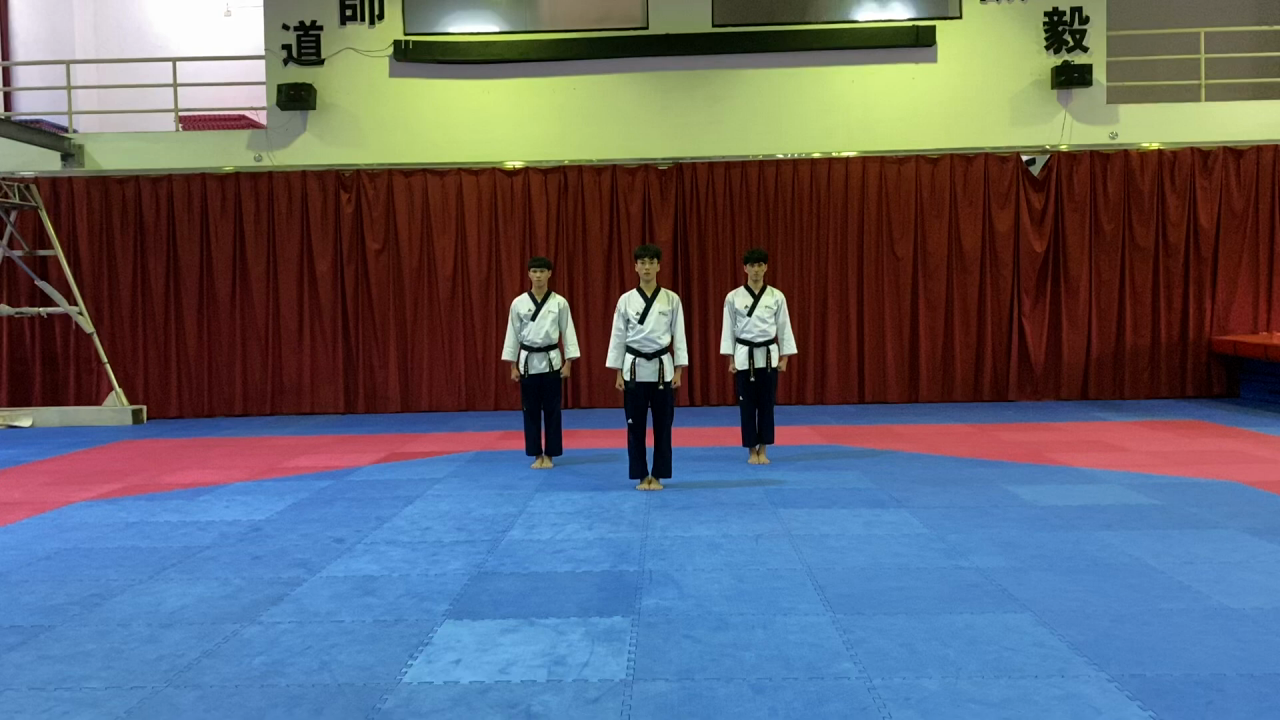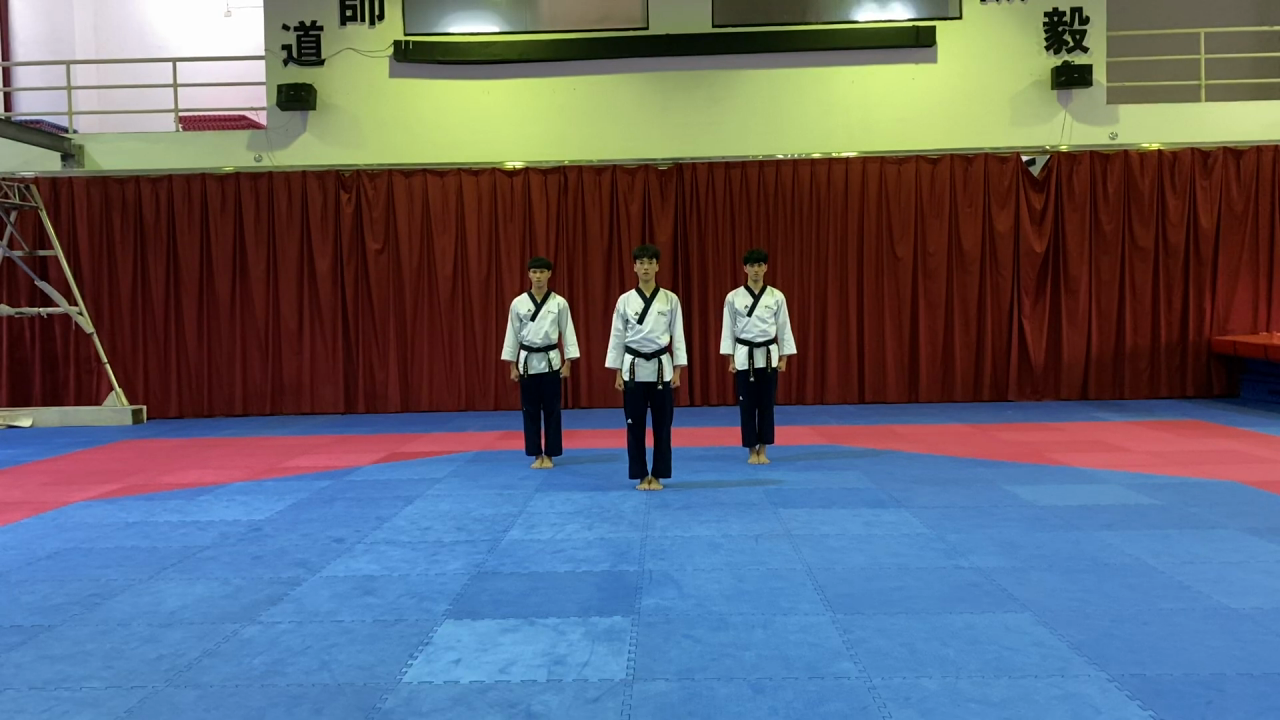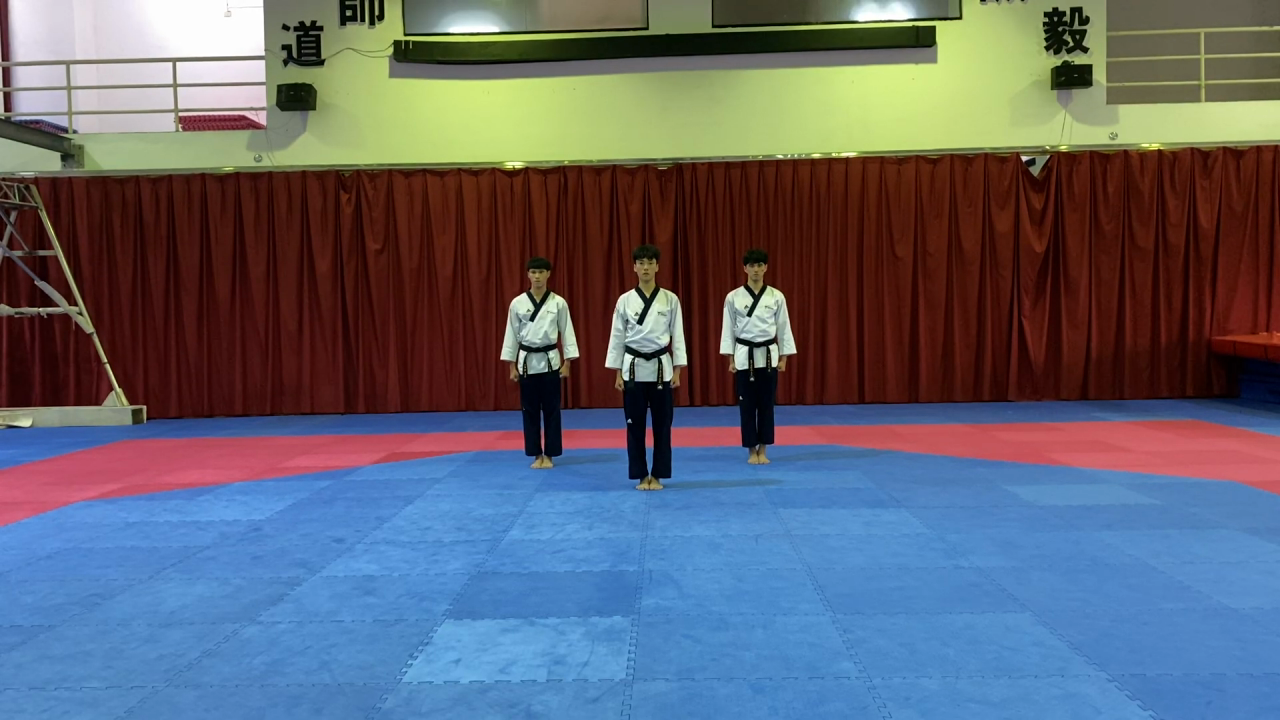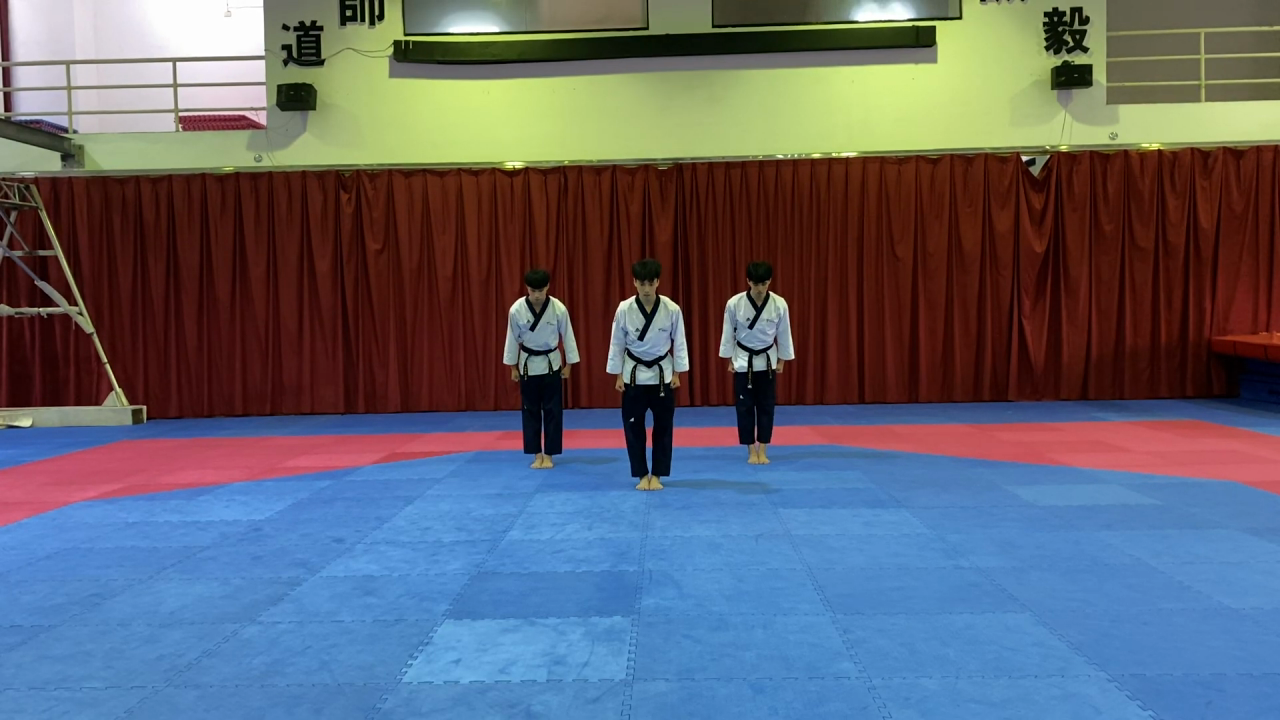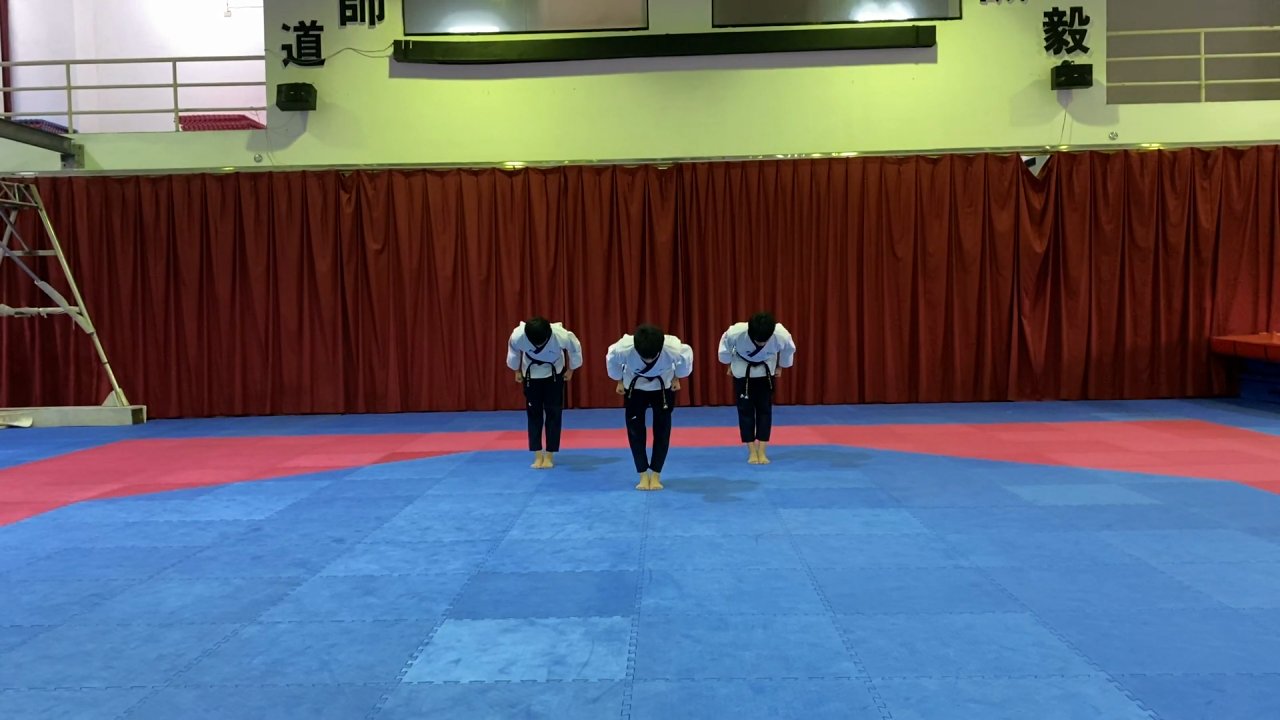
dt=1s
person 1, frame 1
left shoulder: (671, 299)
right shoulder: (626, 300)
left elbow: (678, 335)
right elbow: (618, 336)
left wrist: (678, 371)
right wrist: (618, 373)
left hip: (662, 367)
right hip: (634, 367)
left knee: (662, 424)
right knee: (635, 425)
left ankle: (657, 475)
right ankle: (642, 476)
person 1, frame 2
left shoulder: (670, 299)
right shoulder: (625, 300)
left elbow: (677, 335)
right elbow: (617, 337)
left wrist: (677, 371)
right wrist: (618, 374)
left hip: (661, 367)
right hip: (633, 368)
left knee: (662, 424)
right knee: (635, 425)
left ankle: (657, 475)
right ankle: (642, 476)
person 1, frame 3
left shoulder: (670, 299)
right shoulder: (625, 300)
left elbow: (677, 335)
right elbow: (617, 337)
left wrist: (677, 371)
right wrist: (618, 373)
left hip: (661, 367)
right hip: (633, 368)
left knee: (662, 424)
right knee: (635, 425)
left ankle: (657, 475)
right ankle: (642, 475)
person 1, frame 4
left shoulder: (671, 309)
right shoulder: (624, 309)
left elbow: (679, 342)
right elbow: (617, 344)
left wrist: (677, 374)
right wrist: (618, 375)
left hip: (662, 372)
right hip: (634, 373)
left knee: (663, 425)
right knee: (633, 425)
left ankle: (656, 475)
right ankle: (643, 475)
person 1, frame 5
left shoulder: (674, 348)
right shoulder: (623, 348)
left elbow: (688, 355)
right elbow: (611, 358)
left wrist: (677, 378)
right wrist: (619, 381)
left hip: (663, 384)
right hip: (635, 385)
left knee: (662, 427)
right knee: (635, 427)
left ankle: (655, 474)
right ankle: (643, 475)
person 2, frame 1
left shoulder: (776, 296)
right shoulder: (733, 297)
left elbow: (783, 327)
right elbow: (729, 329)
left wrist: (784, 358)
right wrist: (730, 360)
left hip: (768, 355)
right hip: (744, 355)
left knee: (766, 403)
right knee: (747, 404)
left ankle: (763, 450)
right ankle: (752, 451)
person 2, frame 2
left shoulder: (776, 297)
right shoulder: (733, 297)
left elbow: (784, 328)
right elbow: (728, 329)
left wrist: (784, 358)
right wrist: (730, 360)
left hip: (768, 355)
right hip: (744, 356)
left knee: (766, 404)
right knee: (747, 404)
left ankle: (763, 450)
right ankle: (752, 451)
person 2, frame 3
left shoulder: (776, 296)
right shoulder: (733, 297)
left elbow: (783, 328)
right elbow: (729, 329)
left wrist: (784, 358)
right wrist: (730, 359)
left hip: (768, 355)
right hip: (744, 356)
left knee: (766, 404)
right knee: (747, 404)
left ankle: (763, 450)
right ankle: (752, 450)
person 2, frame 4
left shoulder: (779, 304)
right shoulder: (734, 304)
left elbow: (784, 334)
right elbow: (728, 333)
left wrist: (782, 361)
right wrist: (729, 360)
left hip: (767, 360)
right hip: (743, 360)
left knee: (766, 406)
right knee: (745, 406)
left ankle: (762, 450)
right ankle: (752, 451)
person 2, frame 5
left shoulder: (782, 335)
right shoulder: (735, 333)
left elbow: (789, 350)
right elbow: (725, 346)
left wrist: (779, 367)
right wrist: (730, 365)
left hip: (766, 369)
right hip: (742, 369)
left knee: (764, 408)
right knee: (745, 408)
left ankle: (762, 451)
right ankle: (752, 452)
person 3, frame 1
left shoulder: (559, 302)
right shoulder: (518, 303)
left elbow: (568, 332)
right elbow: (513, 334)
left wrist: (568, 363)
right wrist: (513, 366)
left hip: (551, 360)
right hip: (528, 361)
left knee: (552, 409)
right knee: (531, 410)
left ankle: (549, 454)
right ankle: (537, 455)
person 3, frame 2
left shoulder: (559, 303)
right shoulder: (518, 303)
left elbow: (567, 332)
right elbow: (512, 334)
left wrist: (567, 363)
right wrist: (512, 366)
left hip: (551, 361)
right hip: (527, 361)
left knee: (552, 410)
right knee: (530, 410)
left ankle: (549, 455)
right ankle: (537, 455)
person 3, frame 3
left shoulder: (558, 303)
right shoulder: (518, 303)
left elbow: (567, 333)
right elbow: (512, 334)
left wrist: (567, 363)
right wrist: (512, 366)
left hip: (550, 361)
right hip: (527, 361)
left knee: (551, 410)
right knee: (530, 410)
left ankle: (549, 455)
right ankle: (537, 455)
person 3, frame 4
left shoulder: (559, 308)
right shoulder: (516, 309)
left elbow: (568, 337)
right elbow: (512, 338)
left wrist: (568, 365)
right wrist: (513, 367)
left hip: (551, 363)
right hip: (528, 364)
left knee: (553, 410)
right knee: (530, 410)
left ankle: (548, 454)
right ankle: (537, 454)
person 3, frame 5
left shoulder: (561, 336)
right shoulder: (517, 336)
left elbow: (575, 348)
right elbow: (513, 351)
left wrist: (571, 369)
right wrist: (517, 370)
left hip: (554, 371)
right hip: (531, 371)
left knee: (553, 412)
right knee: (534, 412)
left ankle: (549, 455)
right ankle: (538, 455)
